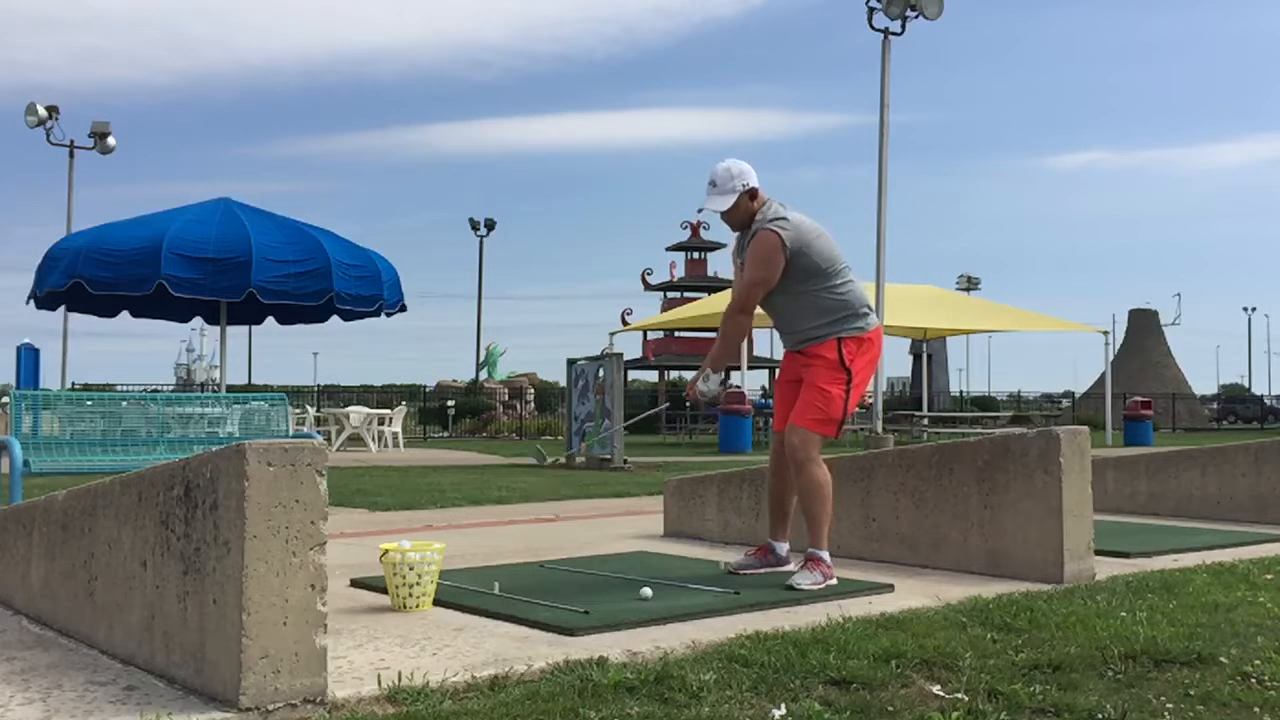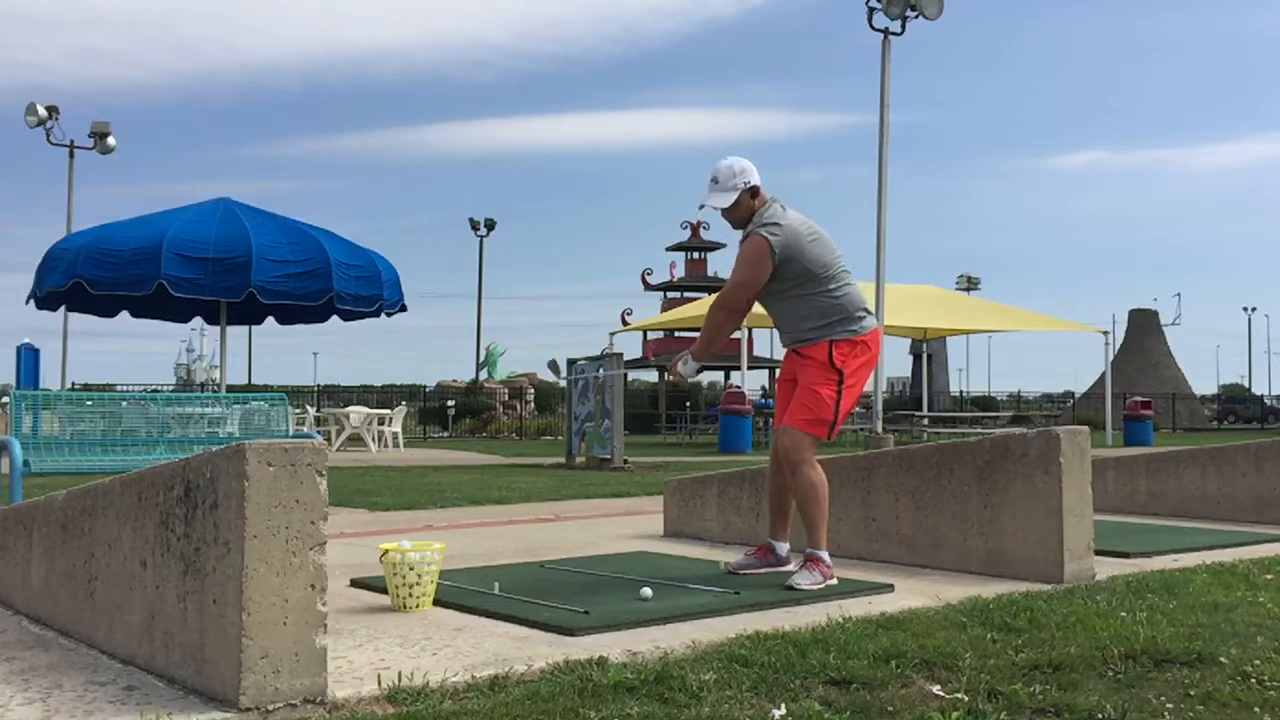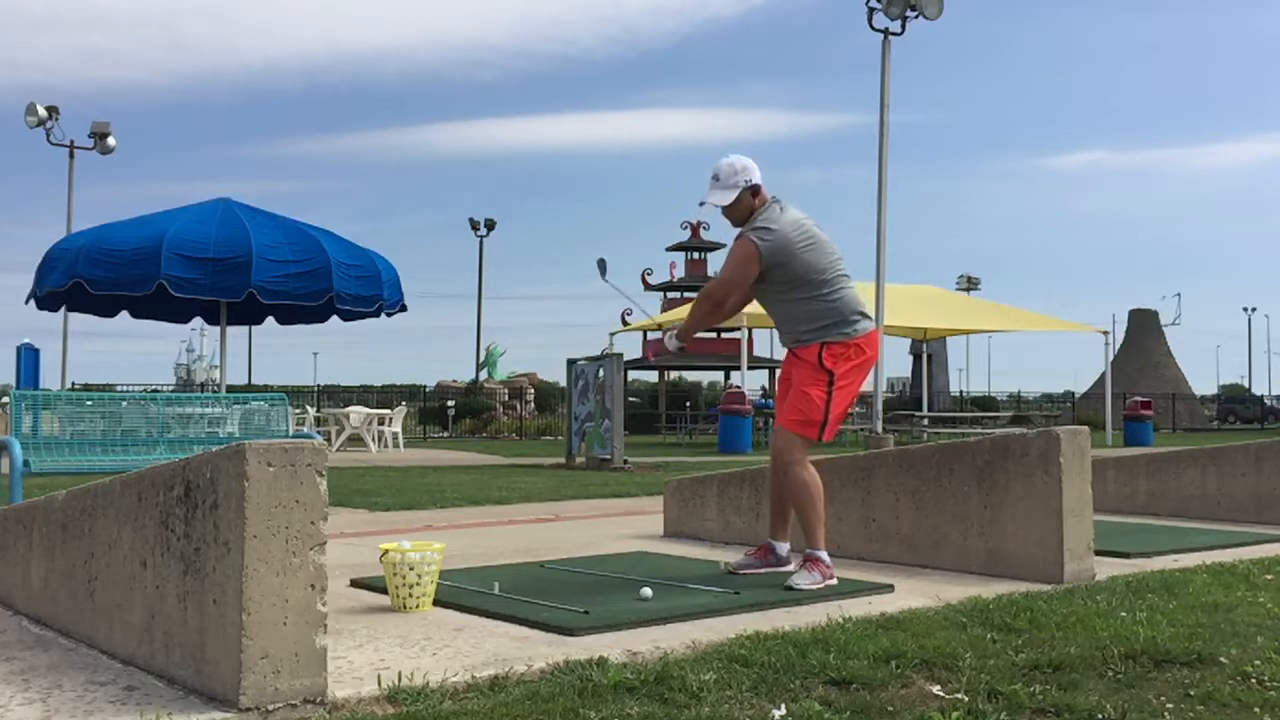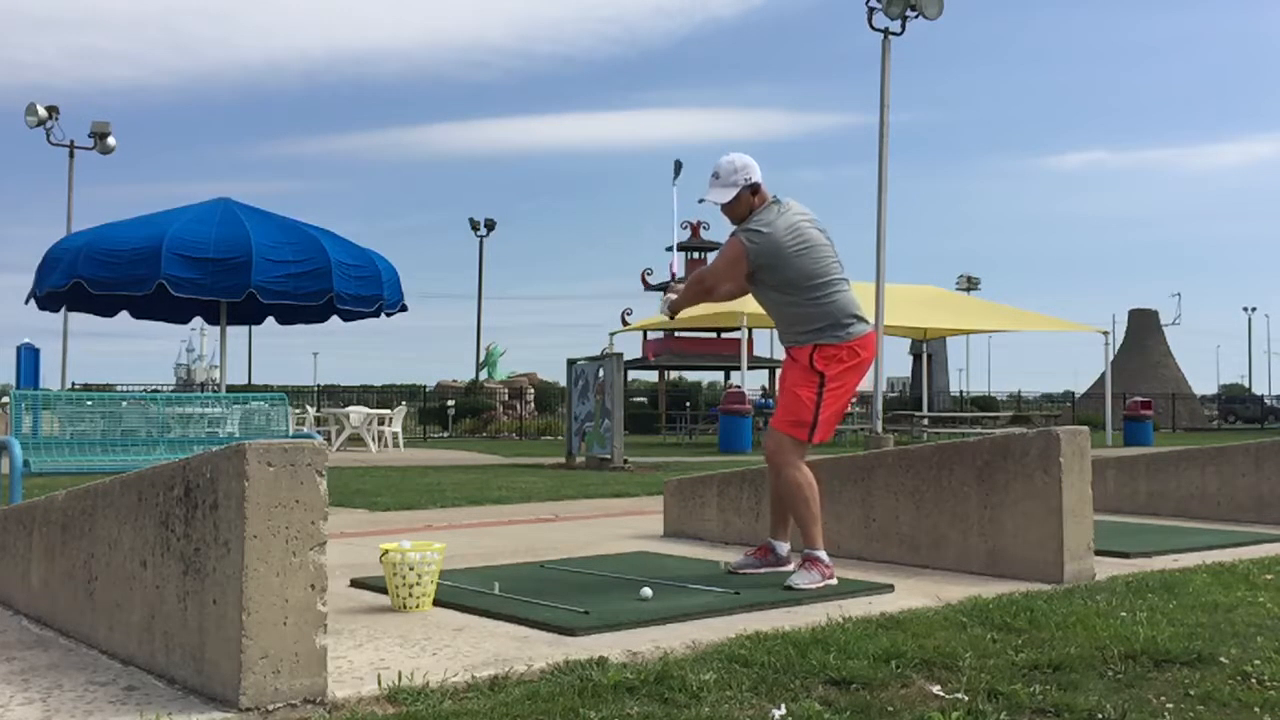
dt=0.4s
person 1, frame 1
left shoulder: (773, 234)
right shoulder: (746, 240)
left elbow: (741, 312)
right elbow: (739, 311)
left wrist: (710, 371)
right wrist: (710, 368)
left hip: (845, 344)
right hip: (802, 347)
left knee: (802, 446)
right knee: (782, 447)
left ankle: (820, 559)
right ankle: (777, 548)
person 1, frame 2
left shoulder: (765, 237)
right shoulder: (763, 227)
left elbow: (727, 305)
right elbow: (738, 306)
left wrist: (693, 357)
right wrist: (701, 350)
left hip: (842, 346)
right hip: (806, 347)
left knee: (797, 448)
right knee: (781, 448)
left ankle: (820, 560)
right ankle: (777, 548)
person 1, frame 3
left shoulder: (758, 239)
right shoulder: (779, 217)
left elbow: (714, 295)
right elbow: (739, 295)
left wrist: (680, 334)
right wrist: (694, 326)
left hip: (839, 348)
right hip: (808, 347)
left knee: (790, 448)
right knee: (782, 448)
left ankle: (819, 560)
right ankle: (777, 548)
person 1, frame 4
left shoulder: (751, 239)
right shoulder: (790, 212)
left elbow: (704, 282)
right elbow: (743, 283)
left wrist: (674, 302)
right wrist: (688, 294)
left hip: (833, 350)
right hip: (813, 347)
left knee: (783, 448)
right knee: (782, 448)
left ankle: (818, 560)
right ankle: (778, 548)
